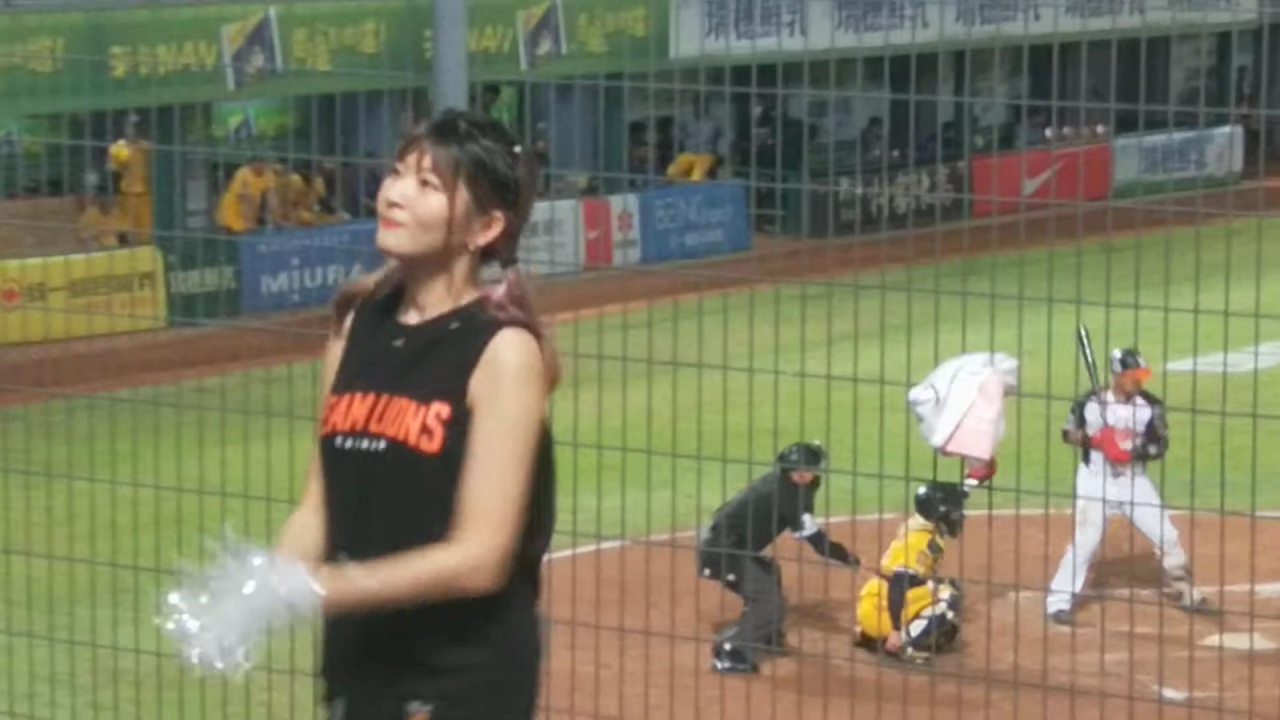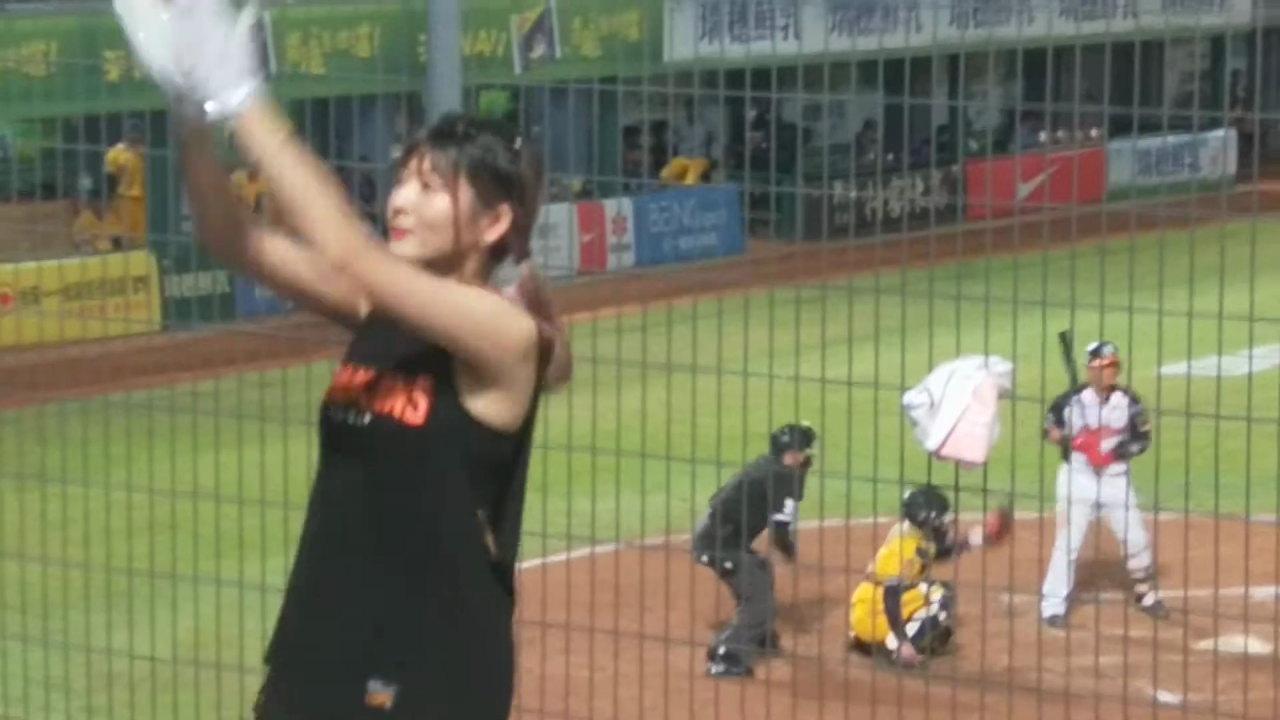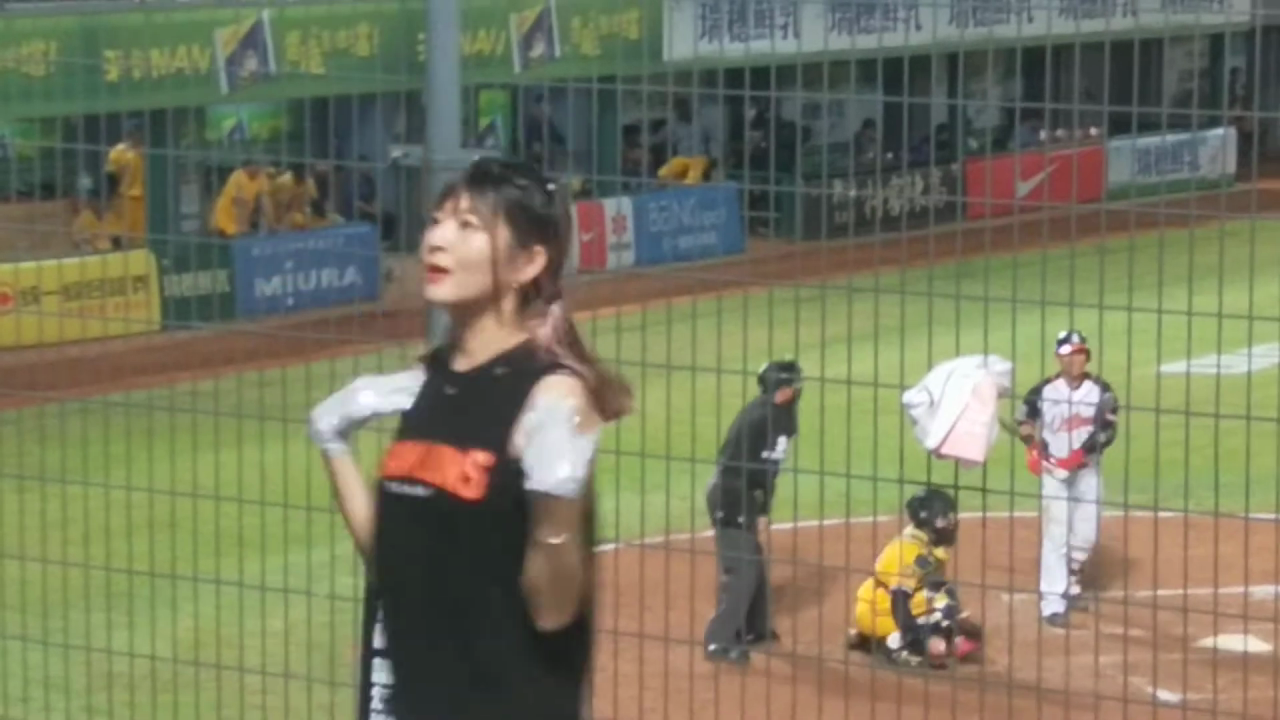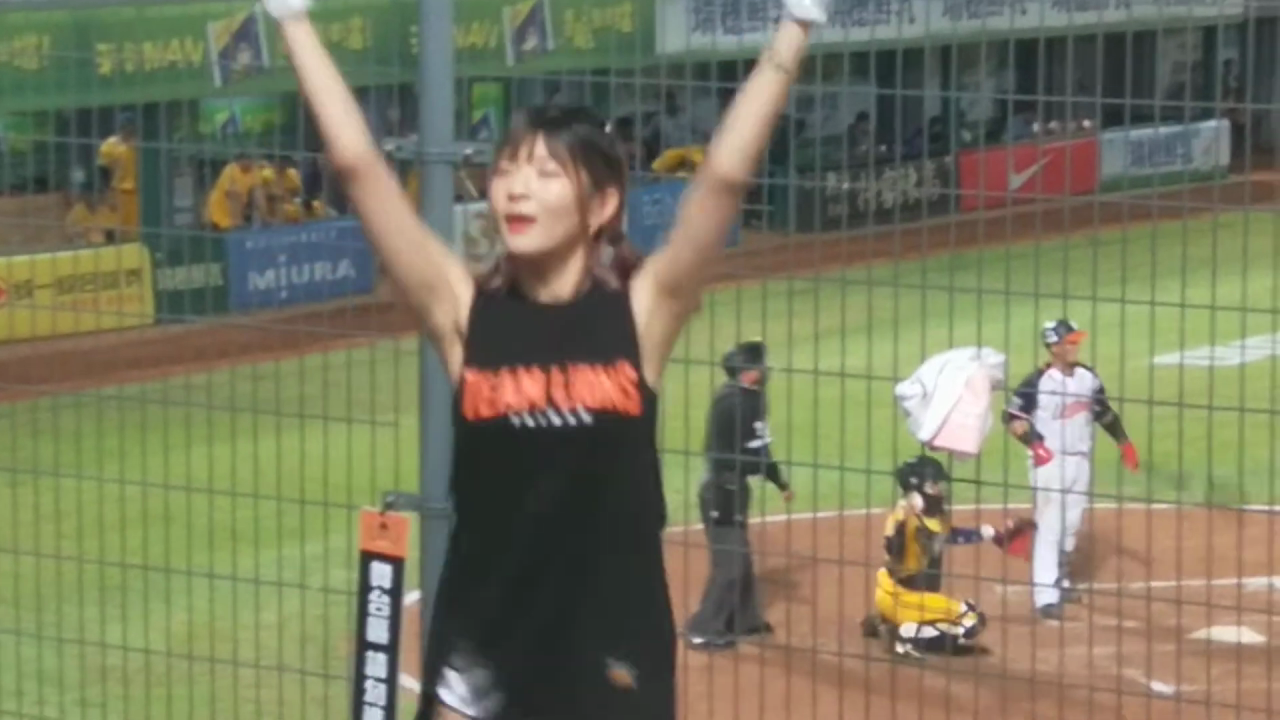
dt=0.4s
person 1, frame 1
left shoulder: (503, 350)
right shoulder: (357, 326)
left elbow: (478, 558)
right elbow: (321, 508)
left wrist: (312, 590)
right hip: (363, 662)
person 1, frame 2
left shoulder: (505, 336)
right shoulder: (378, 302)
left elbow: (357, 260)
right elbow: (234, 242)
left wrist: (242, 98)
right wrist: (195, 103)
right hip: (327, 642)
person 1, frame 3
left shoulder: (551, 394)
right shoulder: (428, 381)
left elbow: (553, 610)
right elbow: (384, 544)
left wrist: (559, 494)
right wrist: (333, 441)
person 1, frame 4
left shoulder: (642, 310)
right shoulder: (459, 308)
left elbow: (725, 175)
right elbow: (355, 163)
left hip: (613, 644)
right hip: (482, 641)
person 2, frame 1
left shoulder: (1151, 405)
right shoulder: (1090, 402)
left elbow: (1159, 446)
right elbow: (1069, 434)
left wrist: (1130, 453)
right wrist: (1092, 439)
left hip: (1135, 480)
right hip: (1095, 479)
left knee: (1167, 535)
right knee: (1085, 542)
left ankle: (1185, 592)
right ankle: (1058, 601)
person 2, frame 2
left shoulder: (1129, 402)
right shoulder: (1070, 400)
left elbow: (1142, 440)
right elbow: (1049, 431)
left wrist: (1111, 455)
right wrist: (1073, 442)
left hip: (1115, 479)
right hip: (1077, 478)
left knee: (1137, 538)
right knee: (1068, 542)
left ankle: (1146, 594)
right ankle: (1053, 605)
person 2, frame 3
left shoulder: (1101, 390)
right shoulder: (1044, 390)
left elbow: (1108, 431)
right elbow: (1024, 423)
left wrist: (1079, 454)
right wrist: (1032, 448)
left hip: (1088, 470)
right hip: (1054, 472)
left knee: (1086, 533)
right knee: (1055, 537)
left ankle: (1070, 586)
right ankle: (1052, 602)
person 2, frame 4
left shoulder: (1088, 377)
right shoulder: (1037, 381)
left elbow: (1103, 412)
right elbow: (1012, 418)
left wrist: (1124, 442)
right wrist: (1033, 444)
left hip: (1081, 460)
right hip: (1050, 462)
left knee: (1071, 526)
right knee: (1049, 527)
left ankle: (1060, 580)
right ankle: (1046, 594)
person 3, frame 1
left shoulder: (778, 481)
right shoulder: (786, 496)
right elbow: (819, 542)
right wrist: (853, 561)
left hip: (723, 543)
right hip: (721, 552)
left knee: (769, 575)
right knee: (770, 603)
left ankle: (764, 636)
right ankle: (729, 653)
person 3, frame 2
left shoulder: (767, 466)
right shoulder: (781, 479)
right elbow: (780, 534)
right wrist: (790, 555)
left hip: (721, 533)
right hip: (720, 540)
left knee: (761, 572)
right knee: (761, 601)
left ankle: (758, 637)
right ankle: (724, 657)
person 3, frame 3
left shoulder: (758, 408)
right shoulder: (776, 418)
right elbow: (767, 470)
right wrist: (763, 509)
left hip: (726, 491)
right hip: (733, 496)
left knee: (753, 562)
right knee: (740, 569)
left ankle: (753, 627)
right ankle: (721, 640)
person 3, frame 4
left shoulder: (727, 394)
right shoulder: (745, 403)
right elbow: (759, 454)
right wrist: (782, 484)
left hip: (719, 484)
right hip: (727, 488)
left knee: (738, 556)
right knee: (730, 562)
left ankle: (745, 619)
right ankle: (704, 630)
person 4, frame 1
left shoulder: (916, 525)
right shoulder: (924, 541)
right elbow: (897, 585)
right wrist: (896, 630)
left hip: (876, 606)
right hip: (879, 611)
right knee: (949, 594)
left ankle: (869, 635)
right ankle: (905, 646)
person 4, frame 2
left shoulder: (908, 534)
right shoulder: (909, 547)
left elbow: (942, 552)
right elbow: (891, 596)
left wrist: (977, 538)
right wrist: (903, 642)
left hip: (874, 611)
right hip: (870, 616)
right knee: (942, 596)
left ankle: (866, 640)
right ankle: (894, 648)
person 4, frame 3
left shoulder: (933, 546)
right shoulder: (912, 551)
left elbow: (939, 585)
right elbow: (899, 603)
left wrist: (961, 618)
right wrist: (927, 639)
left hip: (880, 607)
right hip: (875, 613)
right knee: (943, 603)
right ankle: (895, 647)
person 4, frame 4
left shoulder: (935, 515)
right shoulder: (903, 516)
left elbow: (950, 535)
right elbow: (893, 550)
left wrist: (990, 533)
right wrist: (905, 519)
left hip: (918, 594)
right hip: (898, 596)
right knee: (971, 621)
left ankle: (885, 622)
right ankle: (904, 636)
